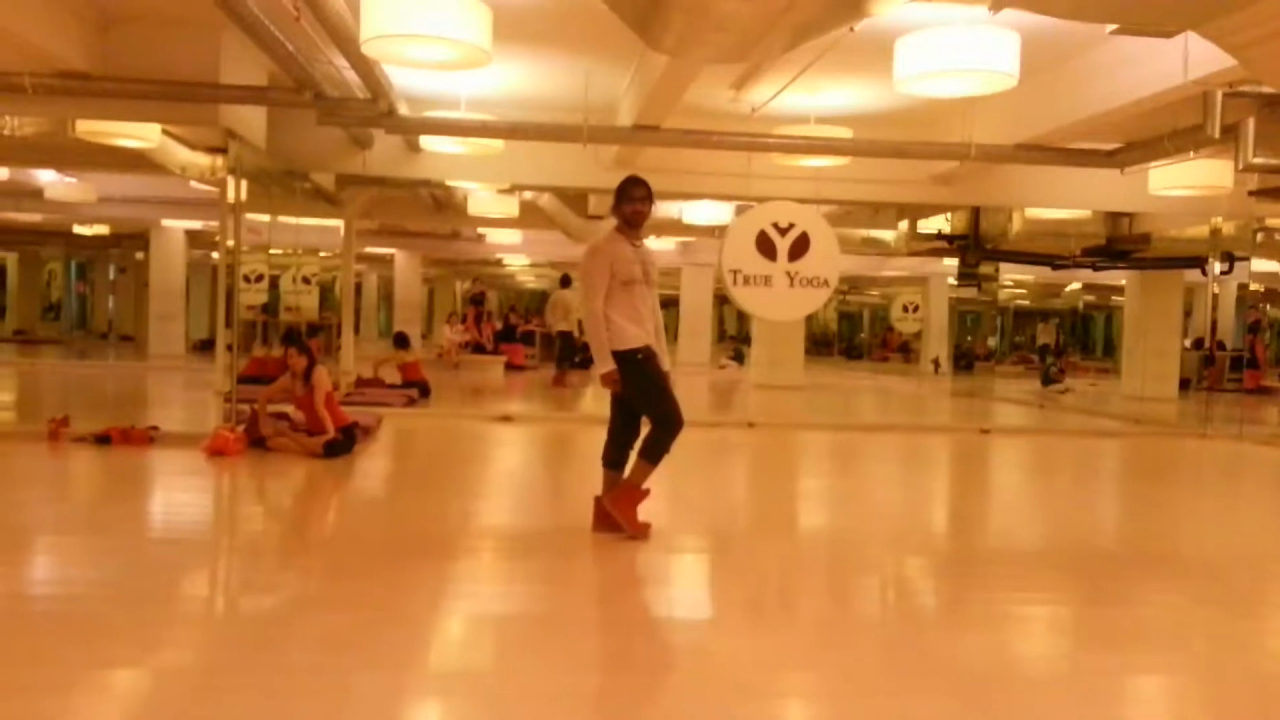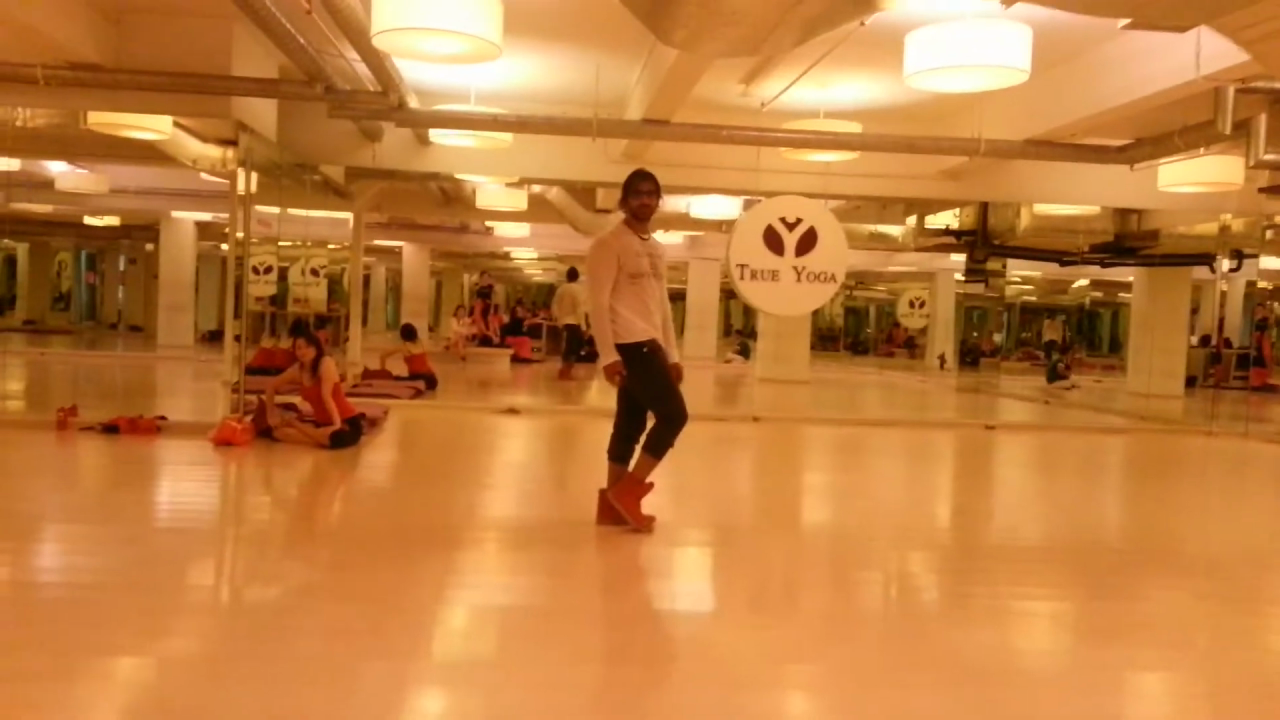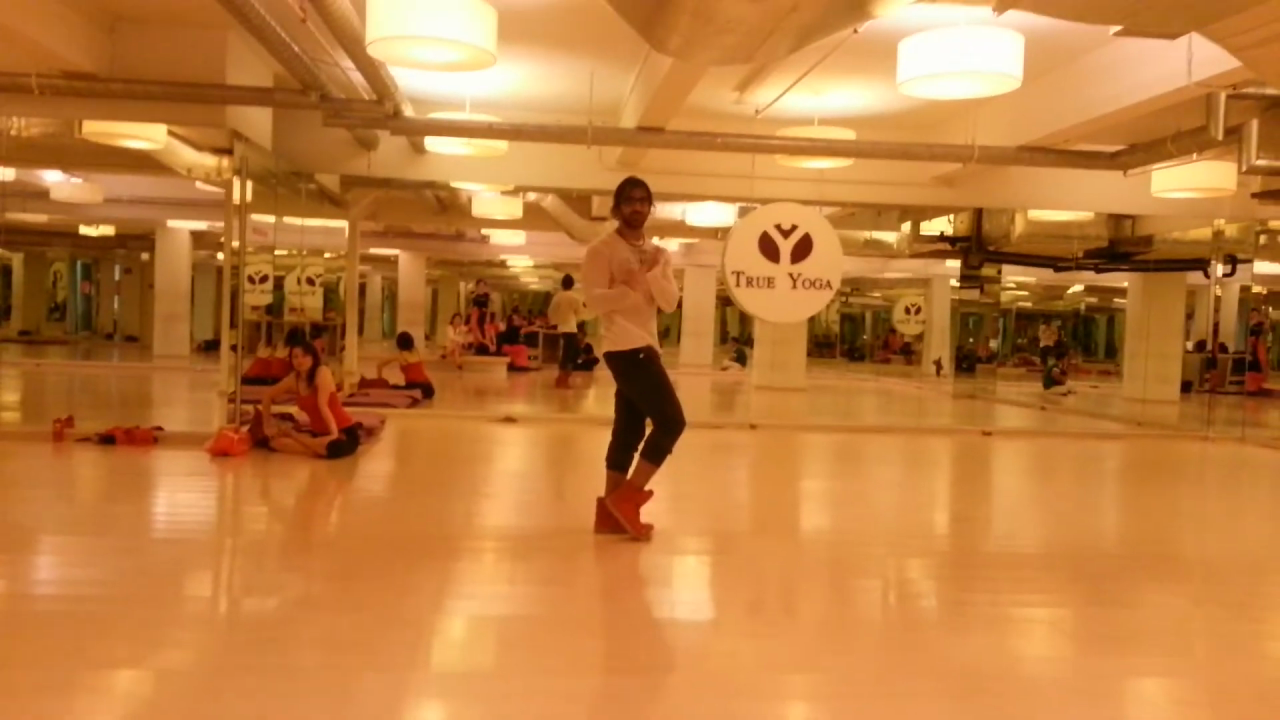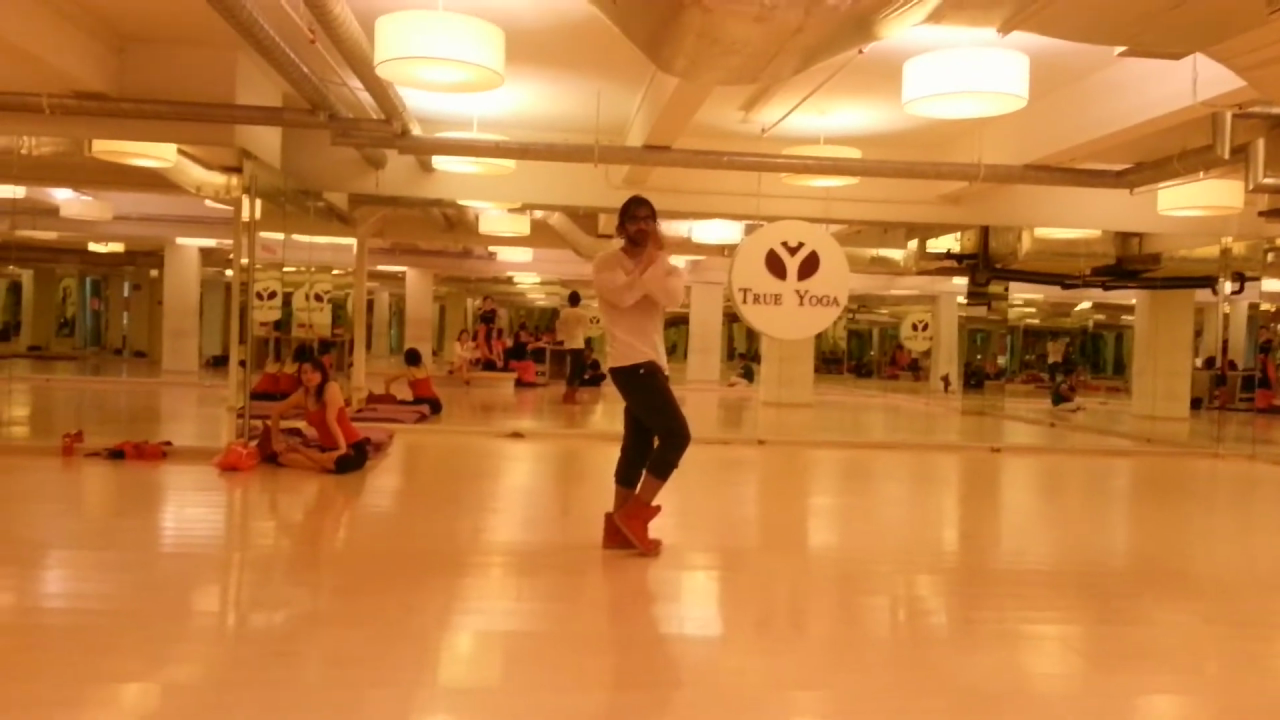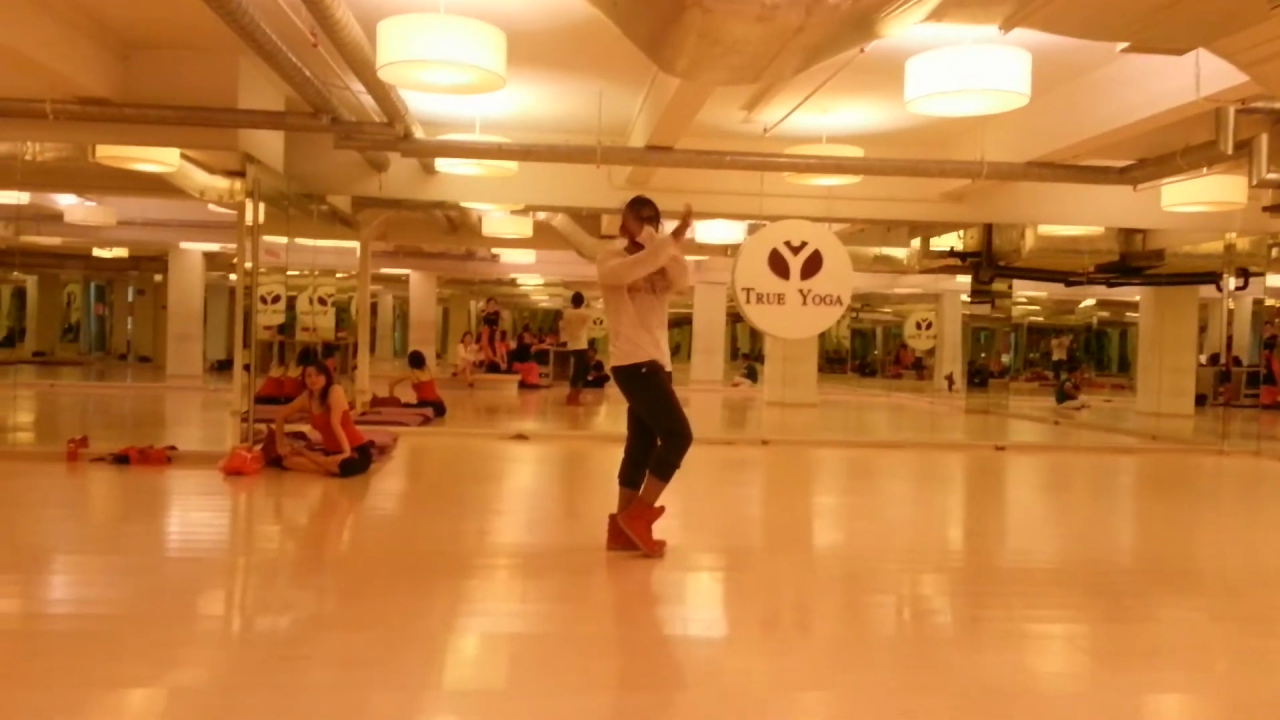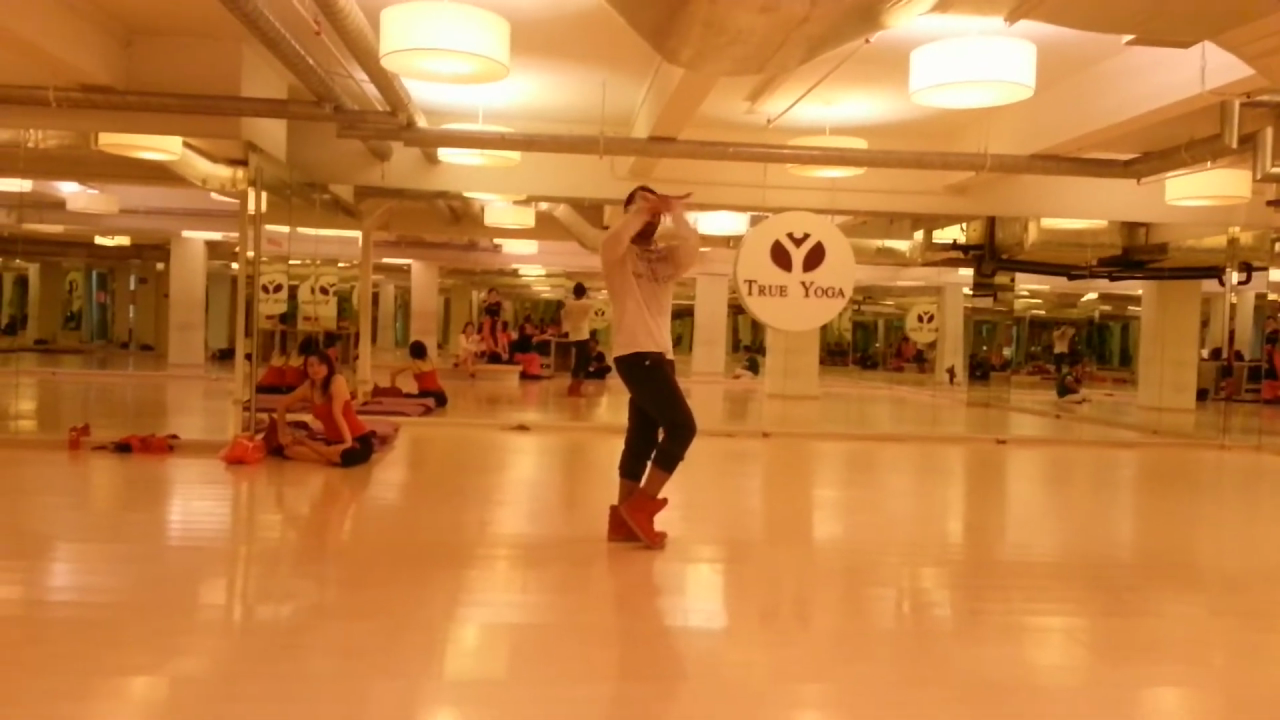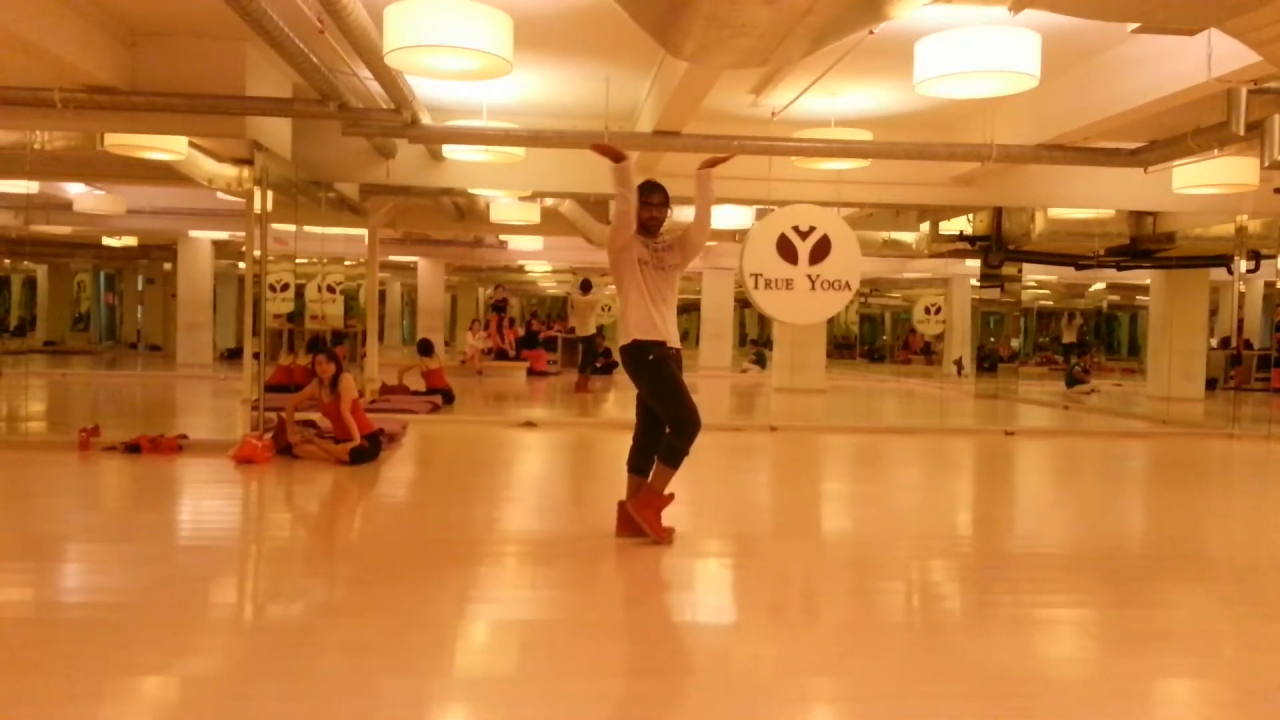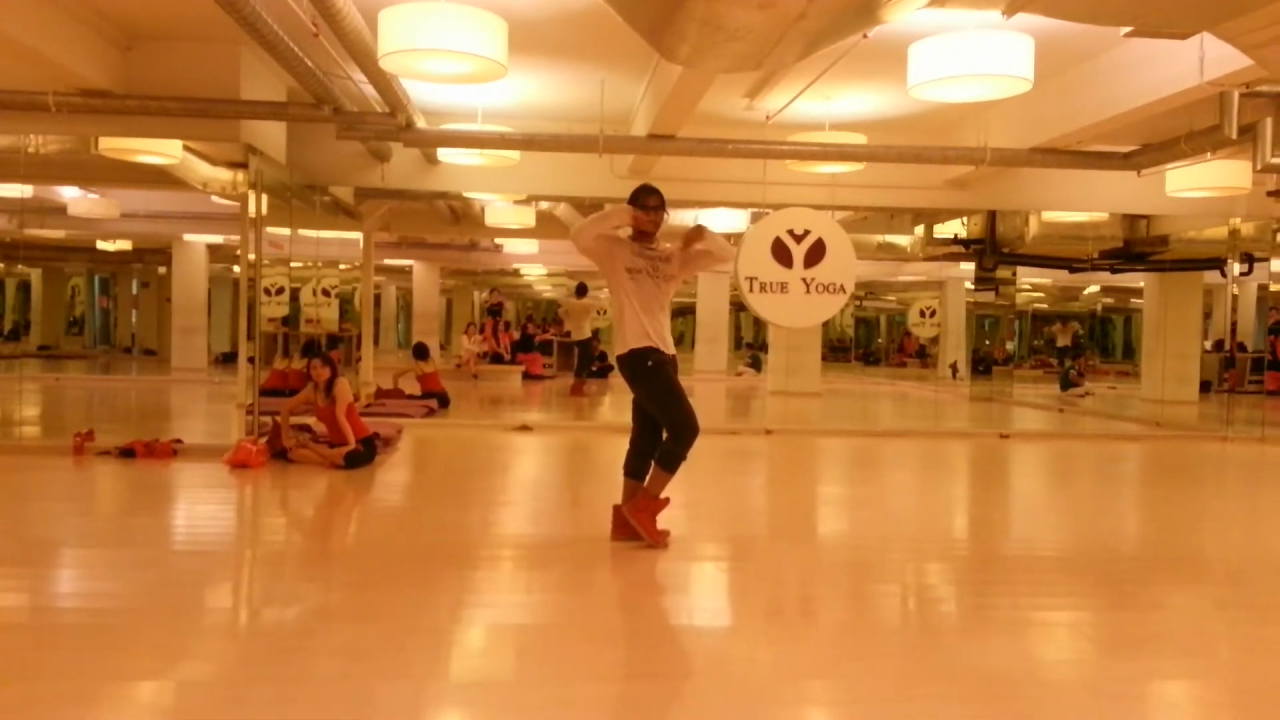
dt=0.4s
person 1, frame 1
left shoulder: (647, 255)
right shoulder: (602, 249)
right elbow: (592, 308)
left wrist: (662, 361)
right wrist: (604, 362)
left hip: (643, 351)
right hip: (624, 352)
left knee: (624, 430)
right knee: (669, 420)
left ankle: (609, 507)
right ankle: (625, 495)
person 1, frame 2
left shoulder: (657, 249)
right shoulder: (609, 243)
right elbow: (598, 301)
left wrist: (672, 354)
right wrist: (608, 355)
left hip: (650, 344)
right hip: (630, 345)
left knee: (630, 423)
right knee: (673, 414)
left ankle: (612, 501)
right ankle: (629, 488)
person 1, frame 3
left shoulder: (659, 254)
right shoulder: (601, 250)
left elbow: (670, 301)
right elbow: (596, 300)
left wrist: (649, 277)
right wrist: (636, 290)
left hip: (644, 349)
right hip: (626, 349)
left knee: (629, 430)
right knee: (671, 420)
left ankle: (610, 510)
right ankle: (628, 496)
person 1, frame 4
left shoulder: (667, 269)
right shoulder: (607, 262)
left elbow: (673, 298)
right elbow: (624, 294)
left wrist: (658, 259)
right wrist: (653, 262)
left hip: (653, 364)
right hip: (630, 364)
left knee: (638, 446)
right knee: (676, 434)
left ankle: (618, 525)
right ankle: (635, 512)
person 1, frame 5
left shoulder: (660, 264)
right shoulder: (613, 260)
left elbow: (680, 277)
right elbow: (627, 270)
left wrist: (659, 239)
right wrist: (664, 242)
left hip: (657, 363)
right hip: (632, 363)
left knee: (642, 446)
right knee: (677, 435)
left ankle: (621, 527)
right ankle: (638, 514)
person 1, frame 6
left shoulder: (668, 255)
right shoulder: (617, 253)
left elbow: (690, 250)
right elbow: (614, 240)
left wrist: (673, 210)
right wrist: (643, 208)
left hip: (661, 355)
right hip: (637, 354)
left knee: (642, 439)
right knee: (682, 427)
left ankle: (623, 516)
right ankle: (641, 507)
person 1, frame 7
left shoulder: (676, 249)
right shoulder: (623, 245)
left elbow: (703, 225)
right elbow: (623, 218)
left wrist: (704, 177)
right wrist: (622, 167)
left hip: (669, 348)
right hip: (640, 346)
left knee: (650, 432)
right knee: (686, 421)
left ankle: (632, 512)
right ankle: (648, 500)
person 1, frame 8
left shoulder: (676, 256)
right shoulder: (615, 249)
left elbow: (724, 255)
right elbow: (581, 235)
left wrist: (700, 233)
right wrist: (622, 213)
left hip: (663, 353)
right hip: (638, 353)
left knee: (647, 437)
right knee: (684, 427)
left ankle: (627, 517)
right ankle: (644, 505)
